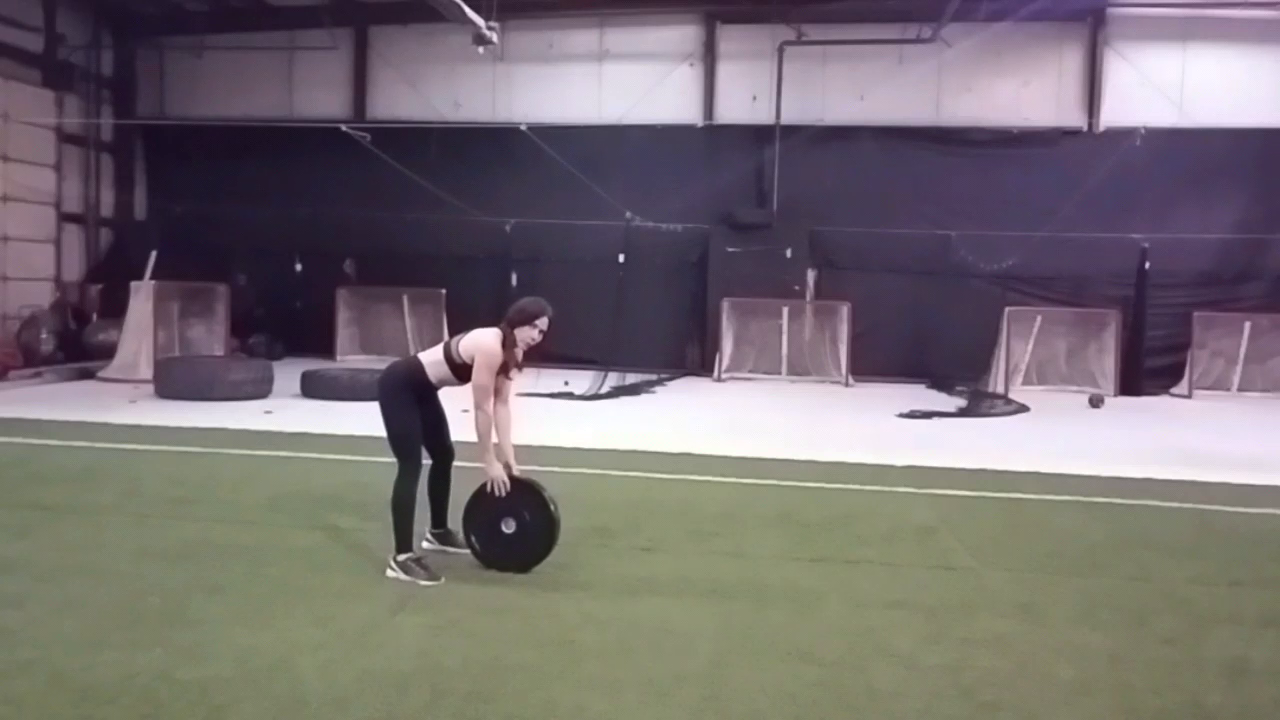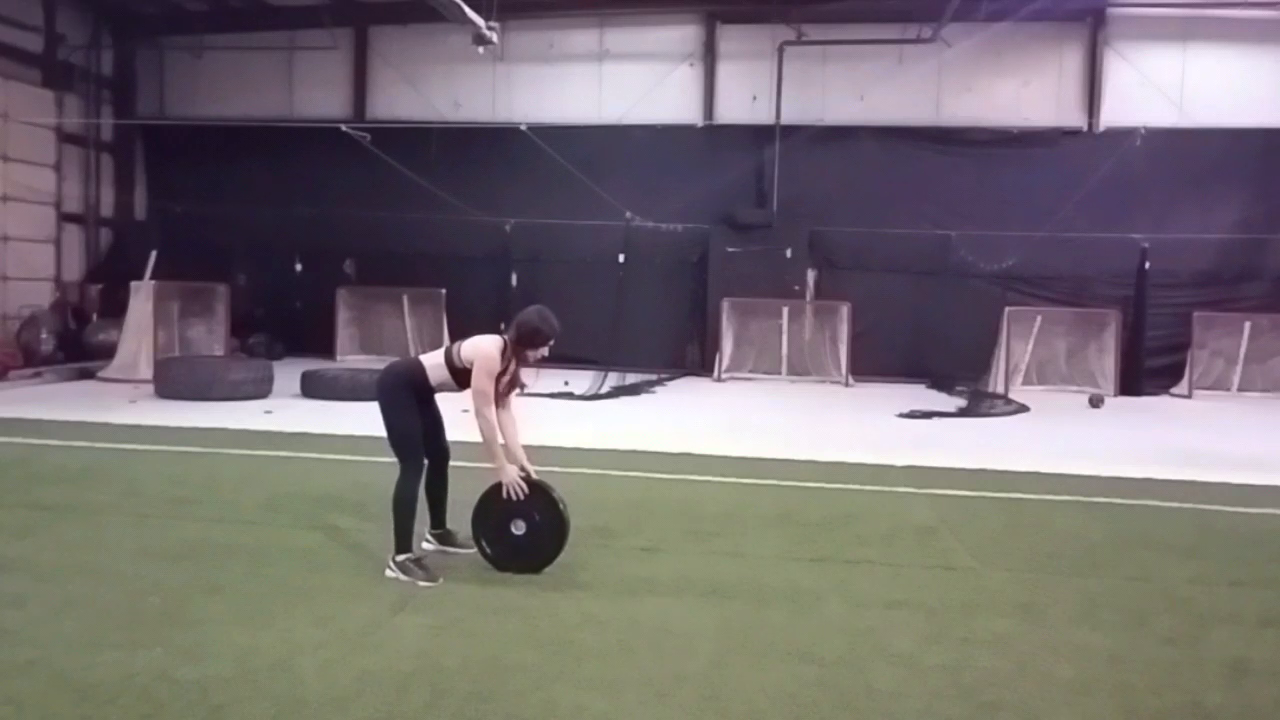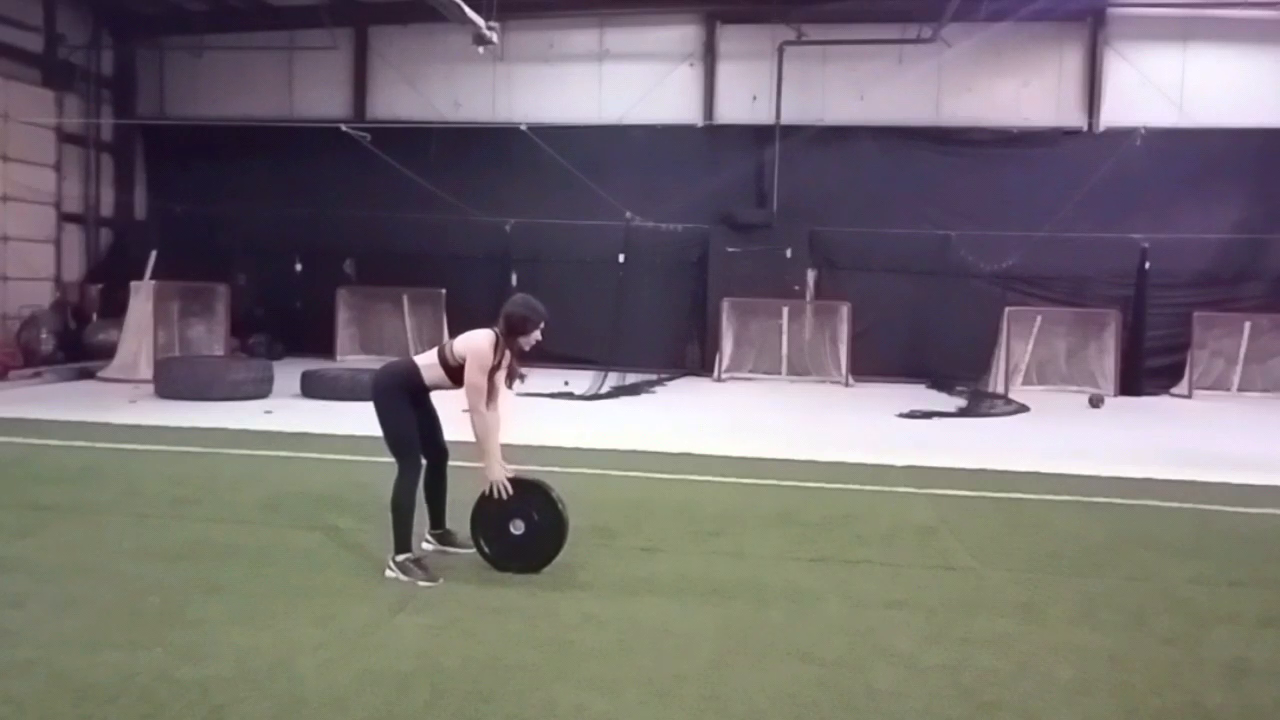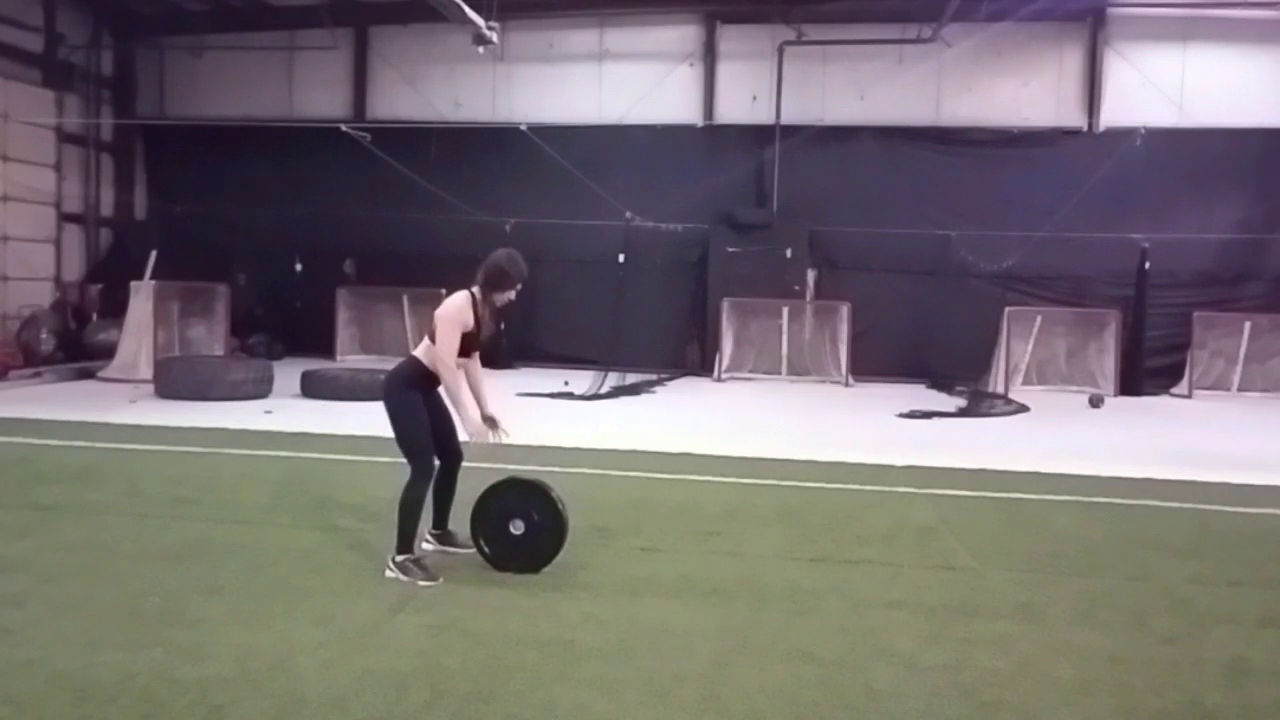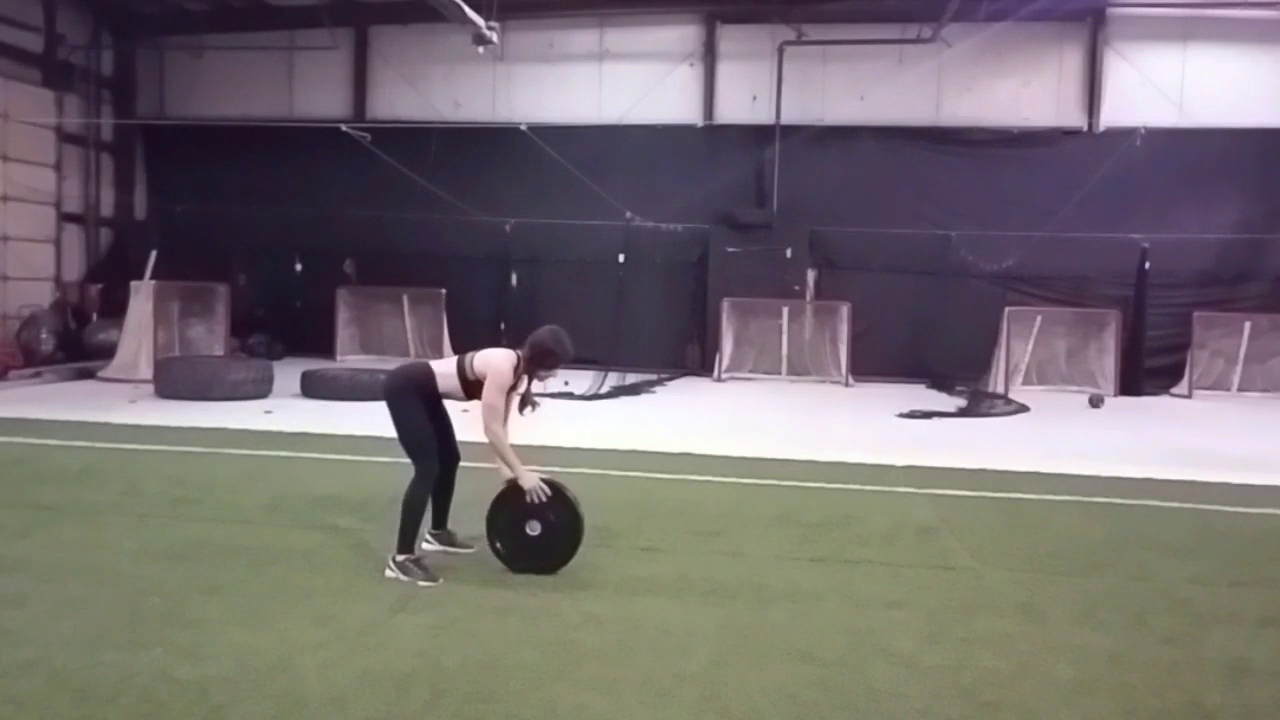
dt=1s
person 1, frame 1
left shoulder: (512, 351)
right shoulder: (489, 347)
left elbow: (501, 405)
right elbow: (482, 409)
left wrist: (508, 456)
right wrist: (489, 462)
left hip: (422, 390)
right hip: (399, 386)
left knee: (444, 456)
right knee: (410, 467)
left ankle: (438, 532)
right ankle: (401, 557)
person 1, frame 2
left shoulder: (510, 355)
right shoulder: (490, 353)
left elbow: (502, 409)
right elbow: (483, 415)
left wrist: (520, 458)
right wrist: (502, 467)
left hip: (419, 391)
right hip: (397, 386)
left knee: (439, 457)
right knee: (413, 466)
left ankle: (437, 533)
right ankle: (401, 558)
person 1, frame 3
left shoulder: (502, 350)
right shoulder: (482, 348)
left elbow: (492, 407)
right elbow: (477, 411)
left wrist: (496, 456)
right wrist: (489, 464)
left hip: (414, 390)
right hip: (392, 387)
left knee: (438, 457)
right knee: (411, 466)
left ankle: (437, 533)
right ankle: (400, 558)
person 1, frame 4
left shoulder: (484, 308)
right shoulder: (459, 306)
left elbow: (470, 360)
right elbow: (447, 365)
left wrist: (484, 409)
right wrist: (468, 418)
left hip: (425, 388)
right hip: (404, 387)
left knee: (452, 457)
right knee: (423, 466)
left ankle: (438, 532)
right ankle: (400, 558)
person 1, frame 5
left shoulder: (516, 369)
right shoulder: (501, 368)
left elbow: (501, 424)
right elbow: (492, 430)
left wrist: (506, 467)
right wrist: (522, 472)
left hip: (425, 391)
right hip: (405, 389)
left knee: (449, 459)
right knee: (427, 469)
left ankle: (437, 533)
right ankle: (401, 558)
